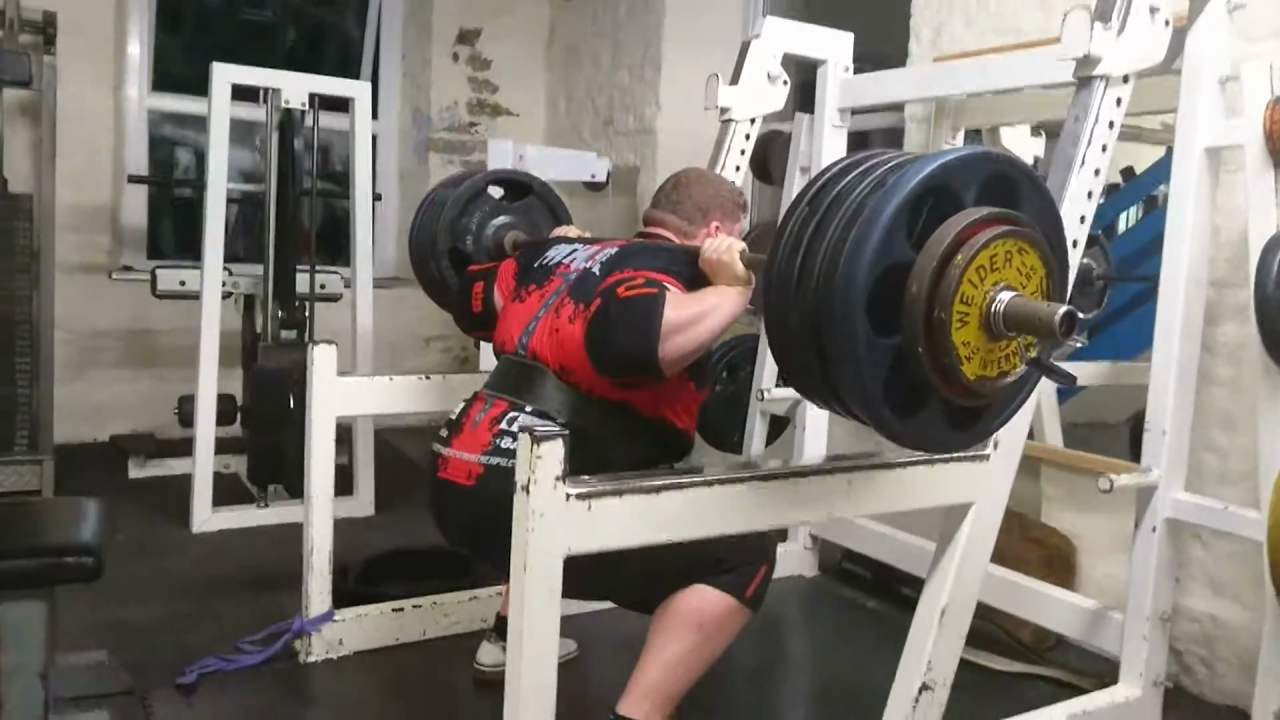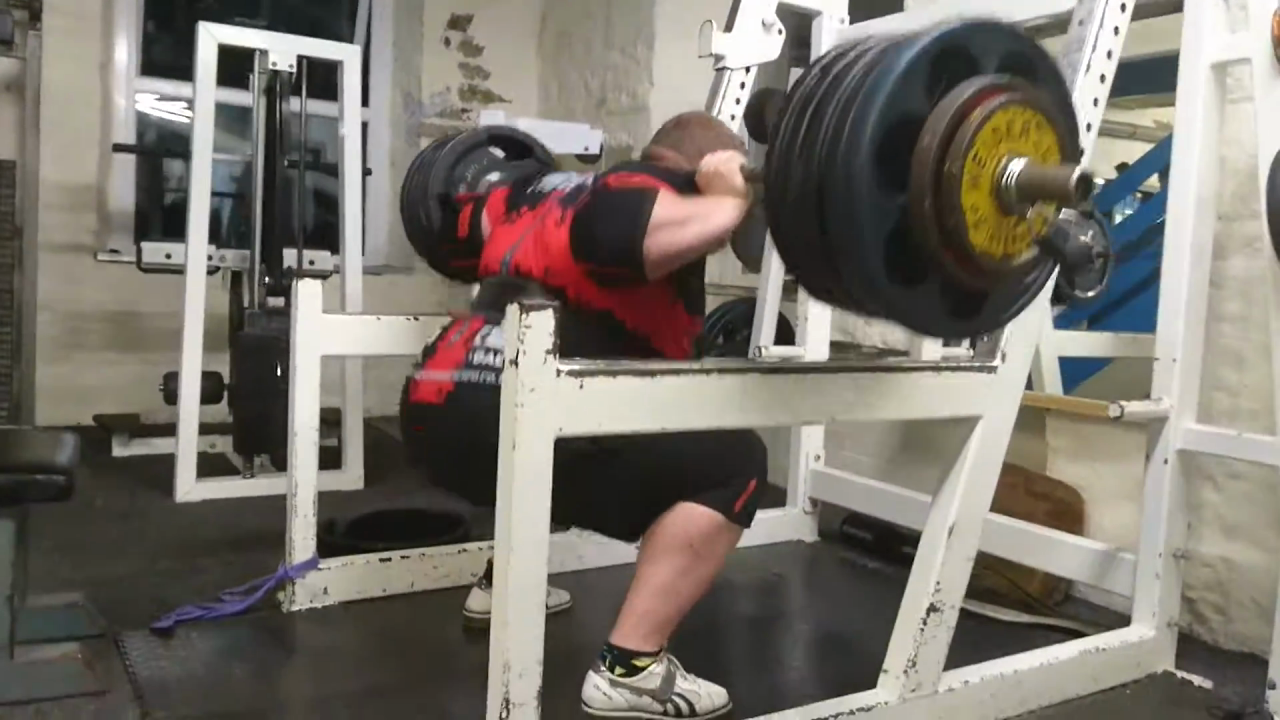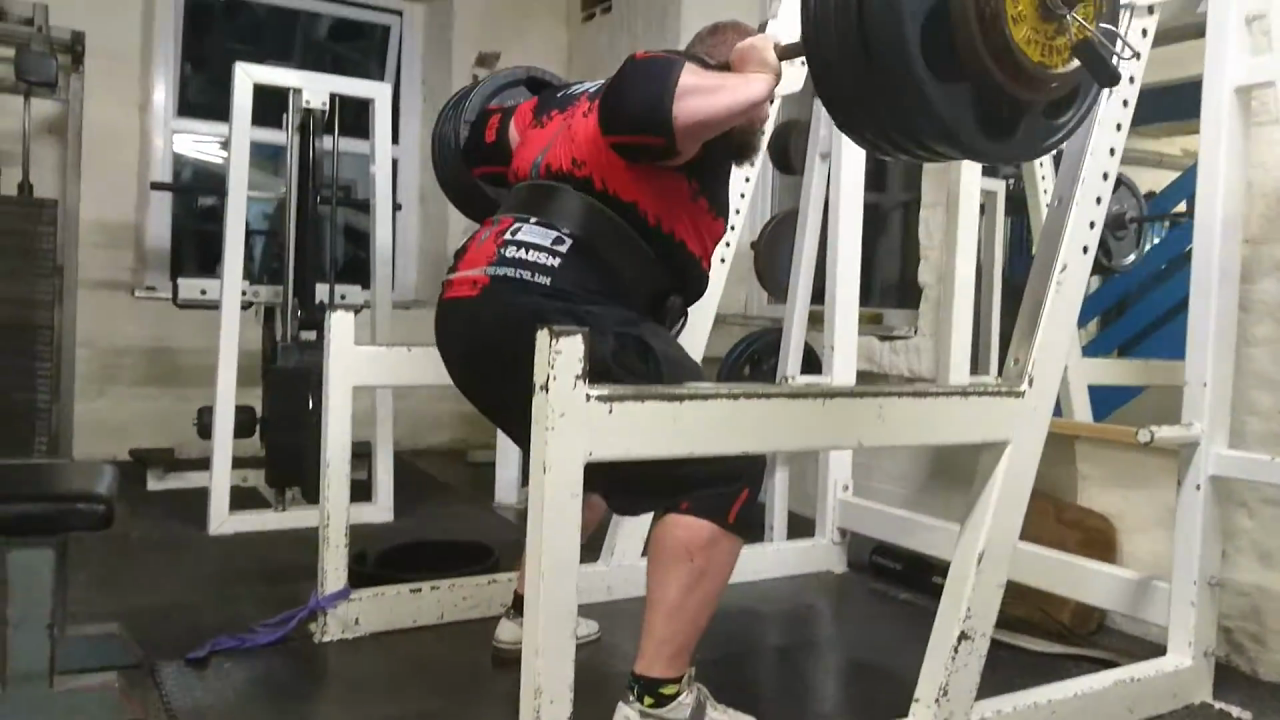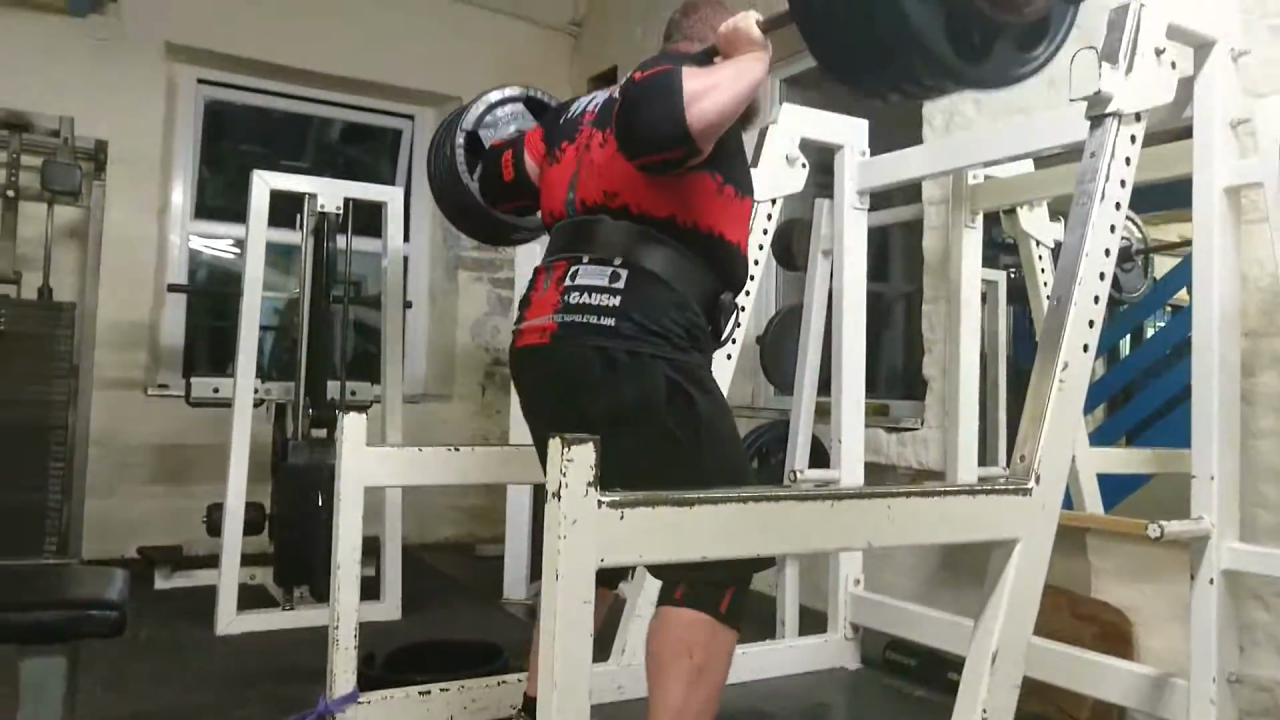
dt=0.5s
person 1, frame 1
left shoulder: (564, 251)
right shoulder: (670, 272)
left elbow: (472, 303)
right elbow: (631, 339)
right wrist: (732, 289)
left hip: (461, 483)
right knee: (744, 549)
left ankle: (510, 637)
person 1, frame 2
left shoulder: (561, 184)
right shoulder: (659, 193)
left elbow: (461, 226)
right elbow: (613, 232)
right wrist: (727, 203)
left hip: (438, 410)
right hip: (503, 411)
left knee: (584, 434)
right knee: (729, 461)
right ankle: (629, 669)
person 1, frame 3
left shoulder: (585, 95)
right shoulder: (702, 102)
left elbow: (484, 143)
right elbow: (645, 100)
right wrist: (757, 79)
left hip: (478, 307)
right hip: (544, 310)
left knee: (595, 453)
right knee: (722, 466)
left ankle: (530, 612)
person 1, frame 4
left shoulder: (590, 107)
right shoulder: (684, 81)
left elbow: (497, 178)
right elbow: (665, 122)
right wrist: (753, 59)
left hip: (551, 340)
right hip: (630, 347)
right knee: (713, 554)
